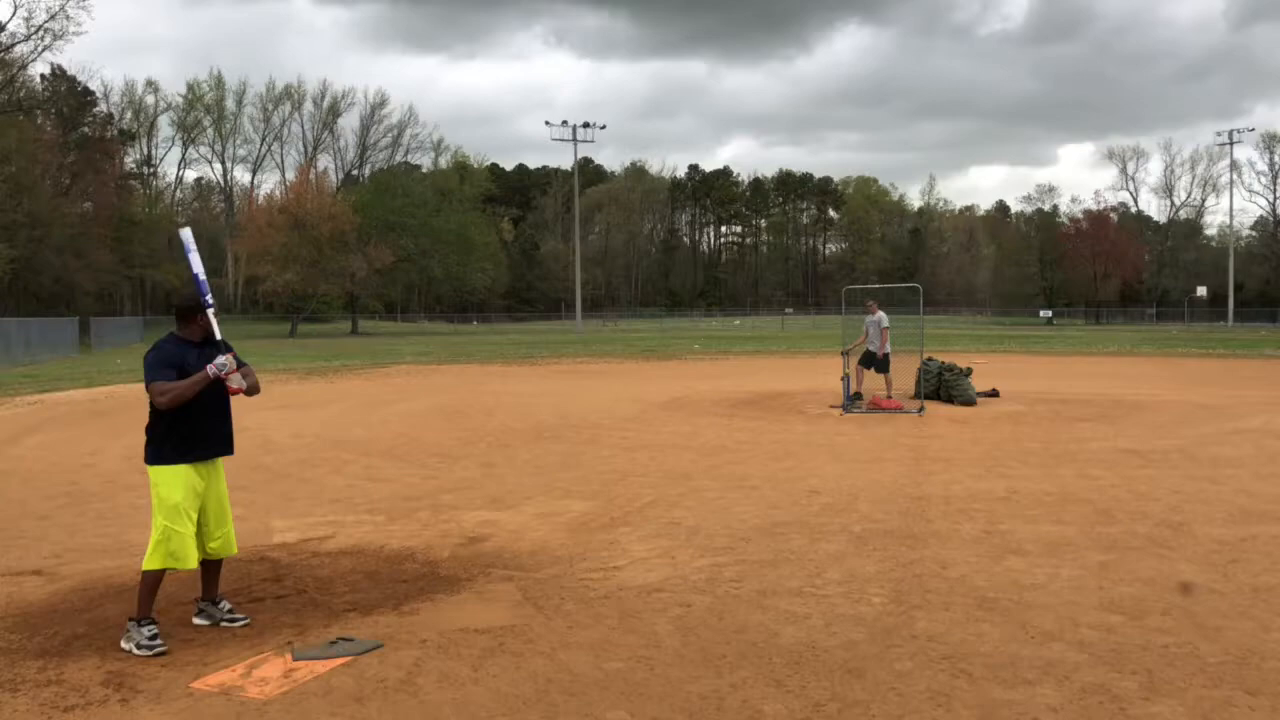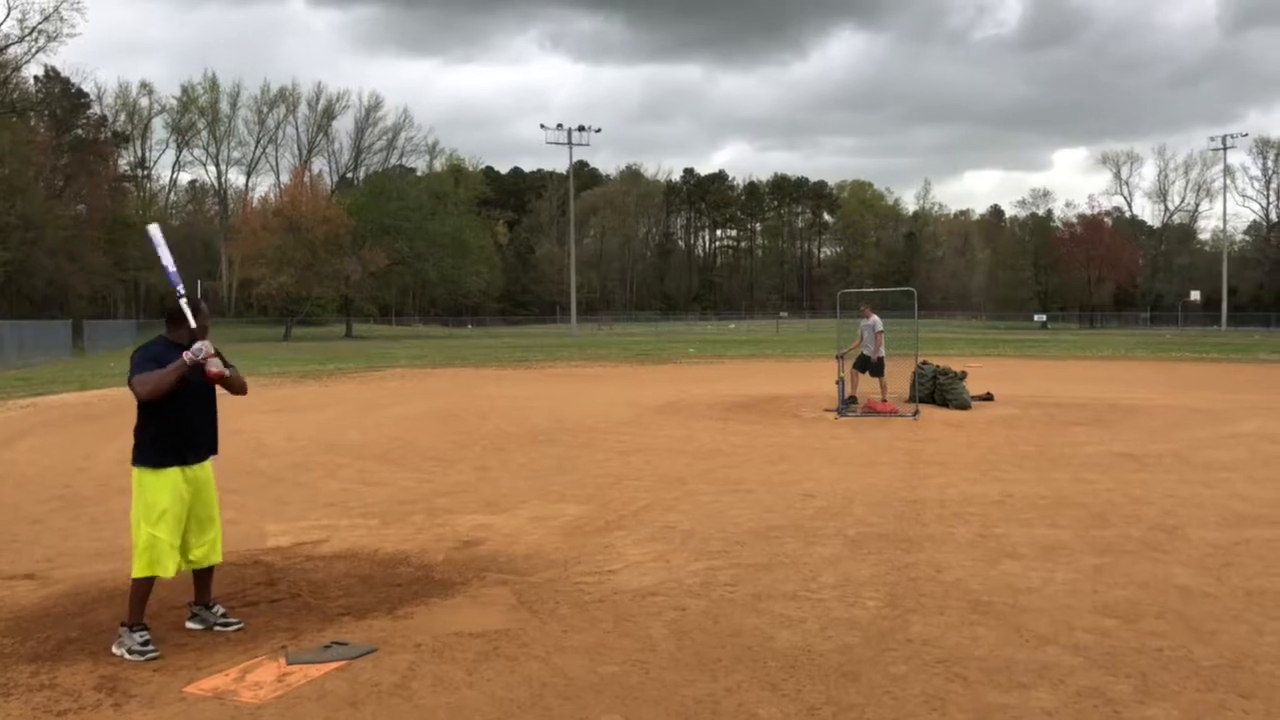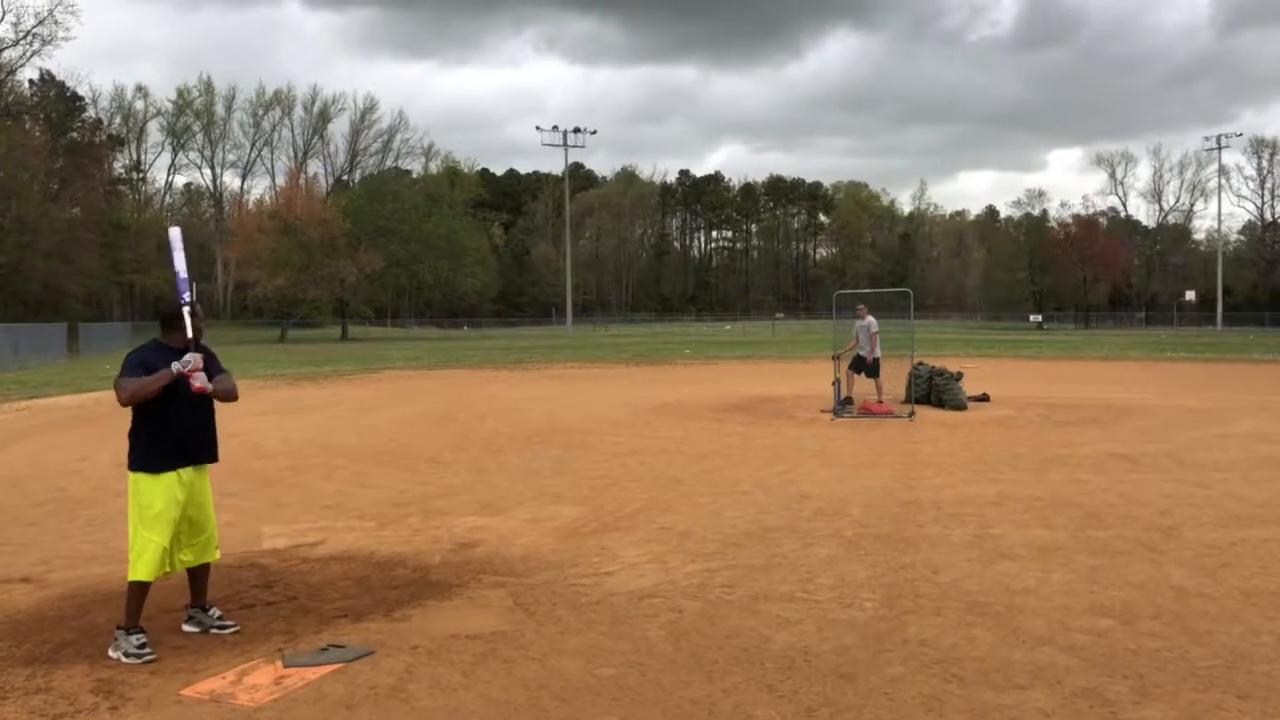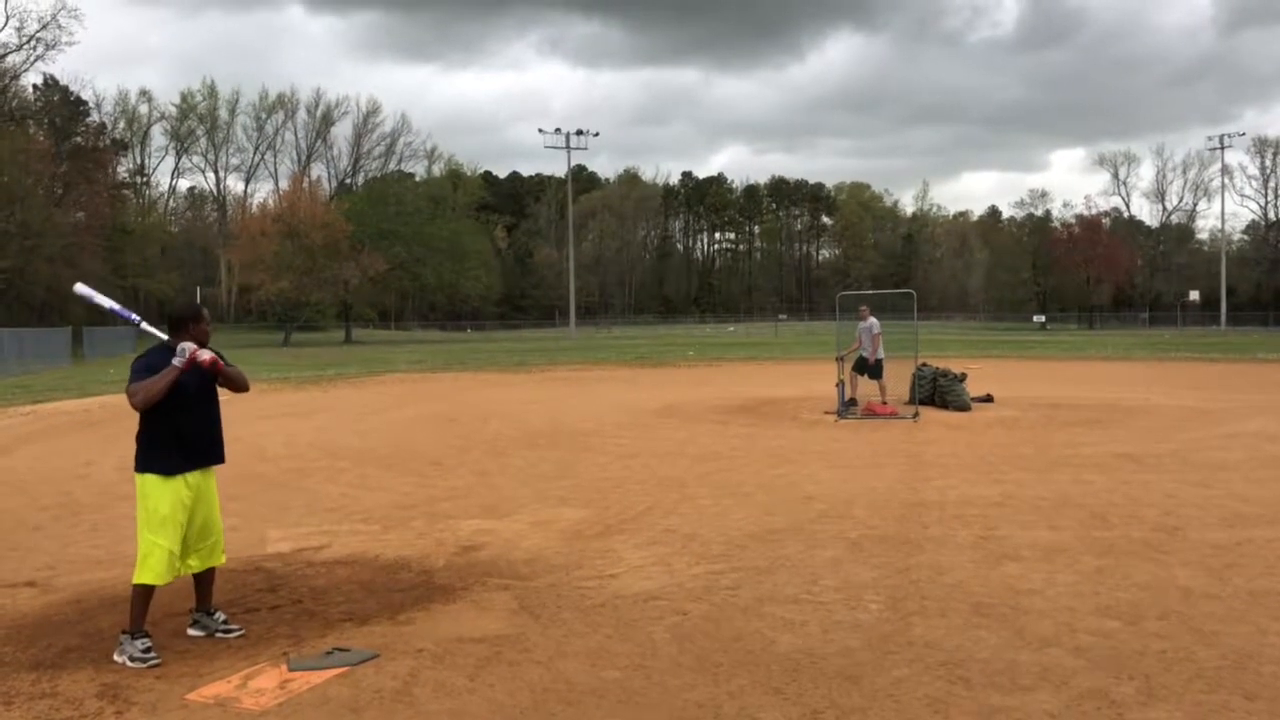
dt=0.5s
person 1, frame 1
left shoulder: (216, 348)
right shoulder: (162, 353)
left elbow: (255, 383)
right elbow: (163, 398)
left wrist: (242, 382)
right wrist: (210, 373)
left hip: (210, 458)
right hip: (172, 462)
left knee: (217, 533)
right knee: (168, 540)
left ankle: (209, 604)
right ankle: (139, 624)
person 1, frame 2
left shoulder: (204, 352)
right shoulder: (149, 353)
left elbow: (240, 386)
right elbow: (144, 390)
left wrist: (222, 371)
right wrist: (187, 360)
left hip: (199, 461)
right hip: (159, 466)
left knee: (206, 538)
right knee: (154, 547)
left ankle: (202, 609)
right ankle: (131, 630)
person 1, frame 3
left shoulder: (203, 356)
right shoulder: (142, 358)
left elbow: (231, 391)
right elbow: (125, 395)
left wrist: (209, 386)
right wrist: (174, 371)
left hip: (196, 465)
right hip: (154, 470)
left knee: (201, 539)
right knee: (149, 550)
left ankle: (198, 611)
right ankle: (127, 633)
person 1, frame 4
left shoulder: (207, 358)
right shoulder: (150, 361)
left elbow: (242, 384)
right elbow: (139, 399)
left wrist: (215, 362)
right wrist: (178, 364)
left hip: (202, 467)
right hip: (161, 473)
left knee: (208, 542)
right knee: (156, 554)
left ankle: (204, 615)
right ankle: (132, 637)
